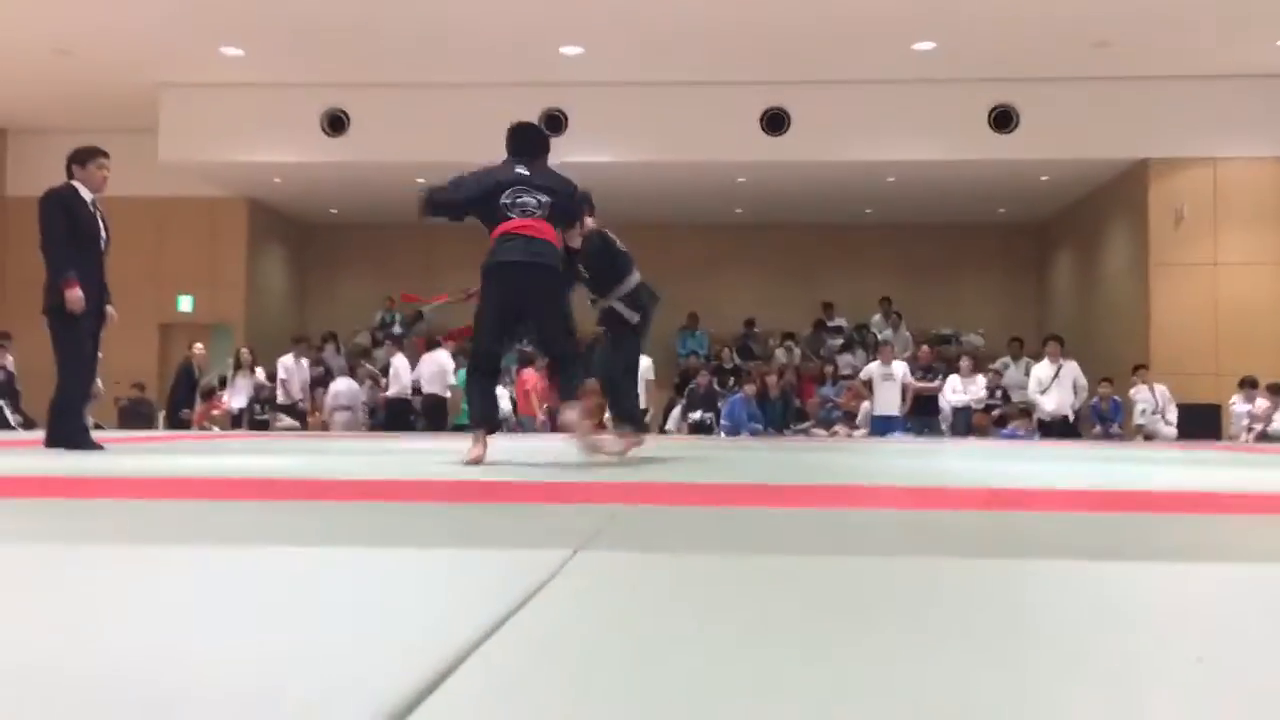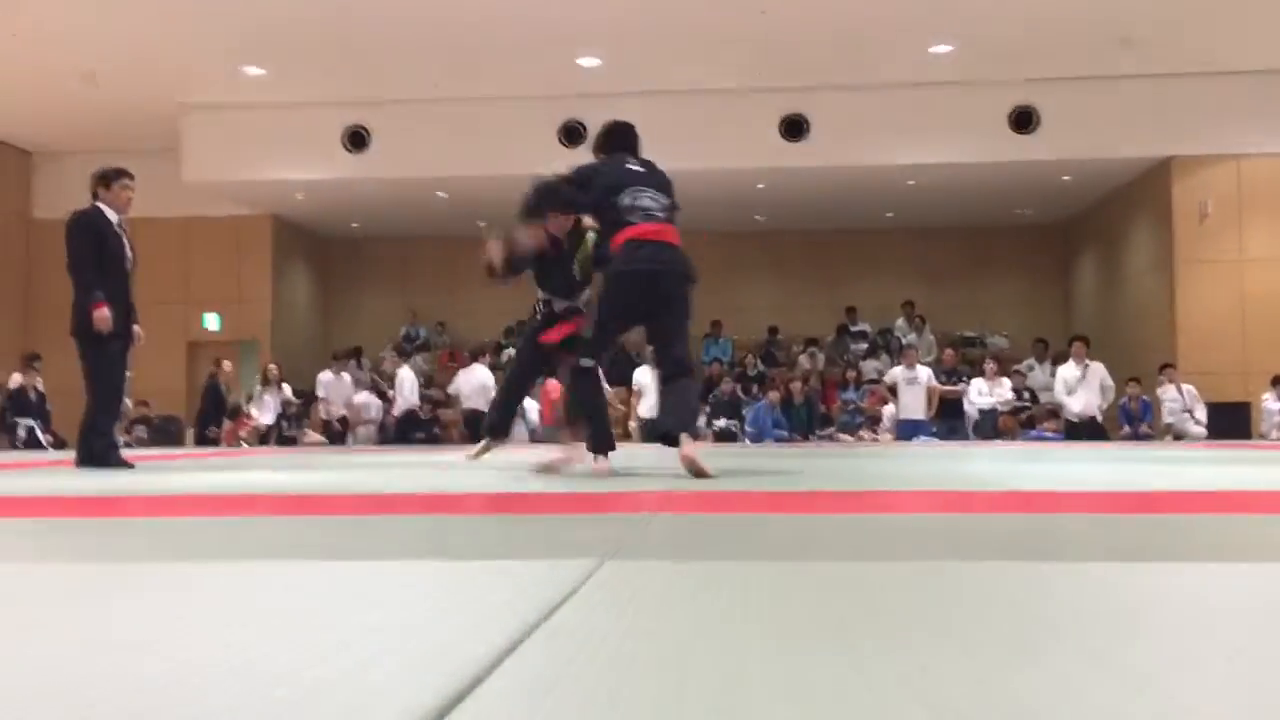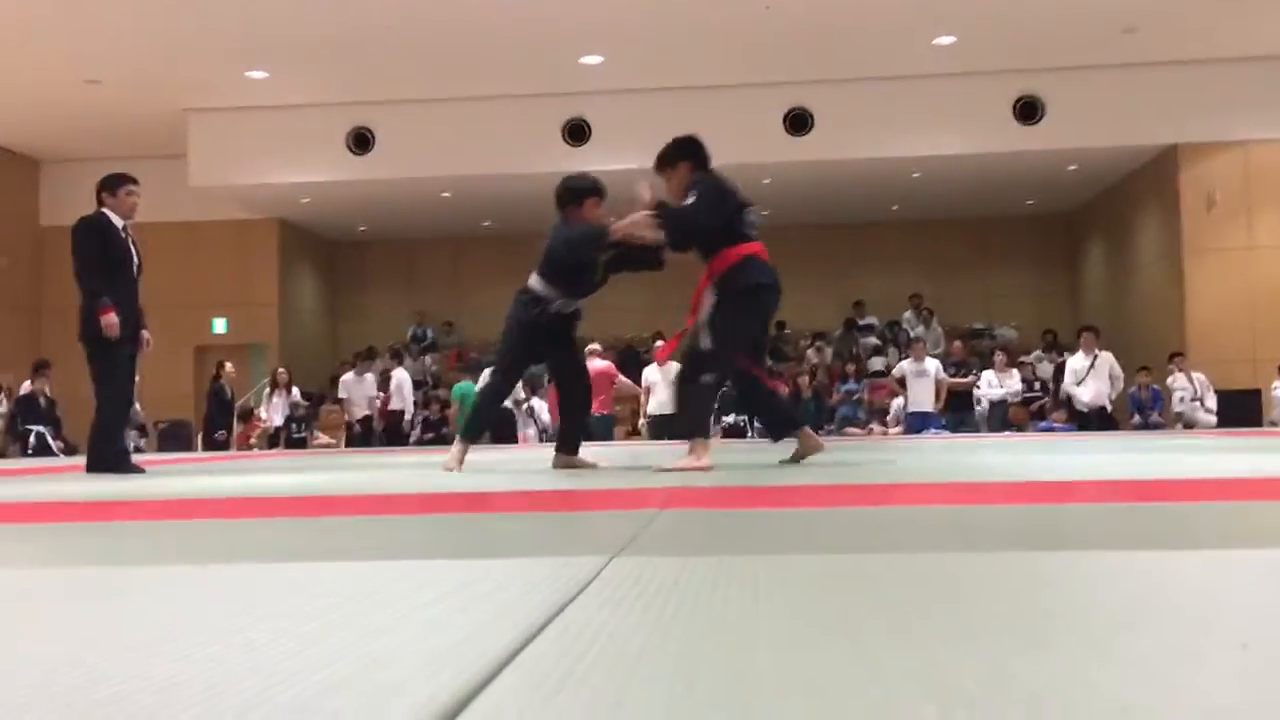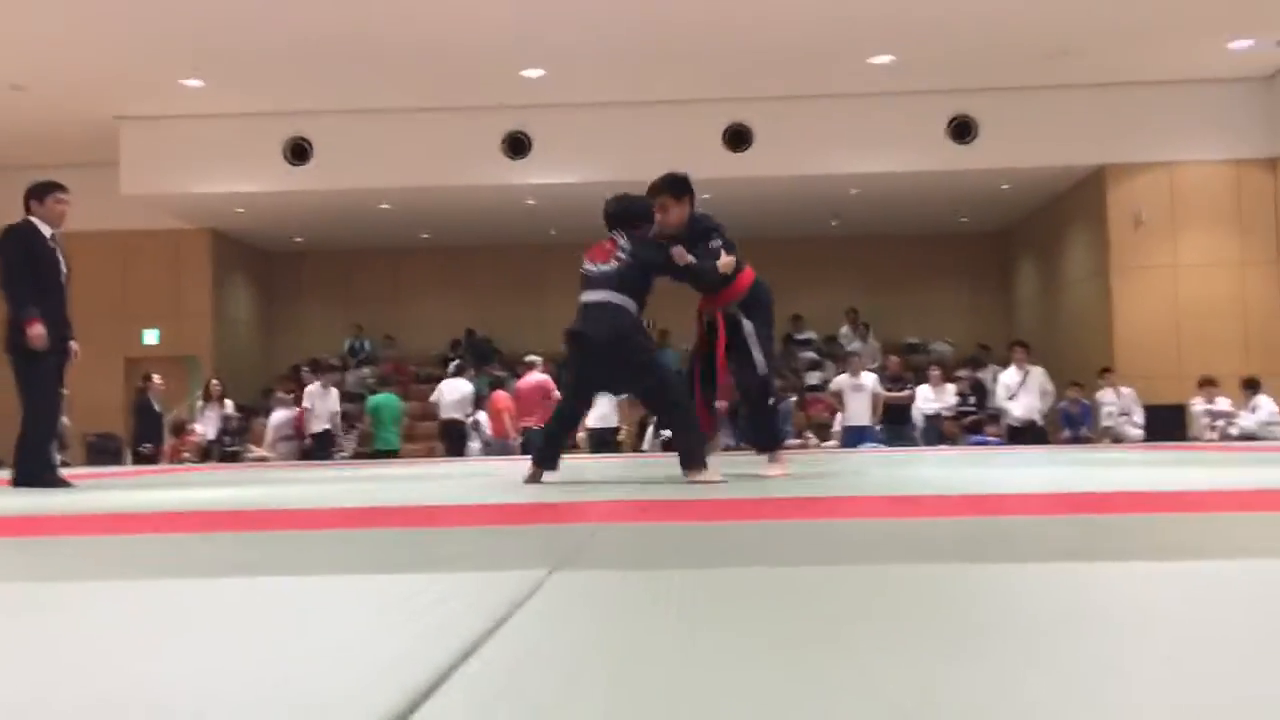
dt=0.4s
person 1, frame 1
left shoulder: (492, 177)
right shoulder: (565, 186)
left elbow: (446, 201)
right elbow: (572, 221)
left wrist: (429, 198)
left hip: (505, 266)
right hip: (547, 269)
left knee: (484, 358)
right knee: (566, 352)
left ankle: (480, 441)
person 1, frame 2
left shoulder: (597, 173)
right shoulder: (660, 179)
left elbow: (551, 197)
left wrist: (533, 222)
left hip: (631, 270)
right hip: (672, 271)
left knee: (587, 355)
right knee: (676, 364)
right ankle: (686, 441)
person 1, frame 3
left shoulder: (705, 188)
right shoulder: (718, 191)
left elbow: (685, 225)
right elbow: (683, 238)
left wrist: (655, 206)
left hip: (743, 285)
right hip: (756, 284)
left knee: (700, 363)
right knee: (744, 370)
left ankle: (698, 451)
right ankle: (804, 437)
person 1, frame 4
left shoulder: (706, 230)
right shoulder: (674, 240)
left elbow: (718, 274)
left wrist: (689, 263)
left hip: (747, 306)
right hip: (719, 311)
left knee: (756, 381)
right knee: (699, 380)
left ankle: (774, 455)
person 2, frame 1
left shoulder: (95, 210)
right shoulder: (58, 199)
right elbow: (53, 246)
left wrist: (105, 301)
right wrist: (69, 283)
left hip: (91, 304)
right hip: (71, 301)
left knee: (84, 371)
right knee: (75, 368)
left ankle: (69, 431)
right ankle: (66, 431)
person 2, frame 2
left shoulder: (120, 231)
right shoulder: (84, 221)
right elbow: (80, 267)
left wrist: (132, 319)
right wrist: (97, 304)
left hip: (118, 324)
right hip: (97, 320)
left knee: (112, 391)
right knee: (103, 389)
left ankle: (98, 451)
right ankle: (98, 451)
person 2, frame 3
left shoulder: (126, 236)
right shoulder: (90, 226)
right elbow: (86, 273)
left wrist: (140, 325)
right wrist: (104, 309)
left hip: (125, 329)
right hip: (105, 325)
left knee: (121, 397)
right knee: (112, 394)
left ankle: (106, 457)
right ankle: (109, 457)
person 2, frame 4
left shoulder: (53, 245)
left wrist: (68, 336)
right wrist: (31, 320)
left hip: (53, 340)
right hip: (33, 336)
left knee: (47, 408)
right knee: (39, 406)
left ankle: (35, 470)
right ankle: (34, 470)
person 3, frame 1
left shoulder: (598, 241)
right shoulder: (587, 242)
left hip: (629, 310)
right hip: (619, 311)
left knee: (607, 370)
right knee: (619, 371)
left ankle: (629, 429)
right ankle: (630, 430)
person 3, frame 2
left shoulder: (585, 237)
right shoulder: (537, 240)
right elbow: (510, 266)
right wrist: (497, 258)
left hip: (577, 319)
right hip: (546, 319)
right knee: (515, 380)
left ankle: (600, 451)
right ankle: (492, 436)
person 3, frame 3
left shoulder: (605, 239)
right shoulder: (569, 233)
left elbow: (642, 257)
right elbow: (581, 247)
right wrist: (626, 226)
left hip: (560, 320)
right hip: (531, 316)
left knee: (577, 386)
right knee: (502, 382)
left ankle: (567, 452)
right ankle: (463, 442)
person 3, frame 4
left shoulder: (595, 251)
right shoulder: (642, 246)
right elbow: (680, 269)
right wrist: (718, 266)
left hip: (584, 332)
right hip: (616, 332)
left knee: (572, 402)
right knee: (670, 392)
left ankle: (539, 466)
right ankle: (694, 465)
